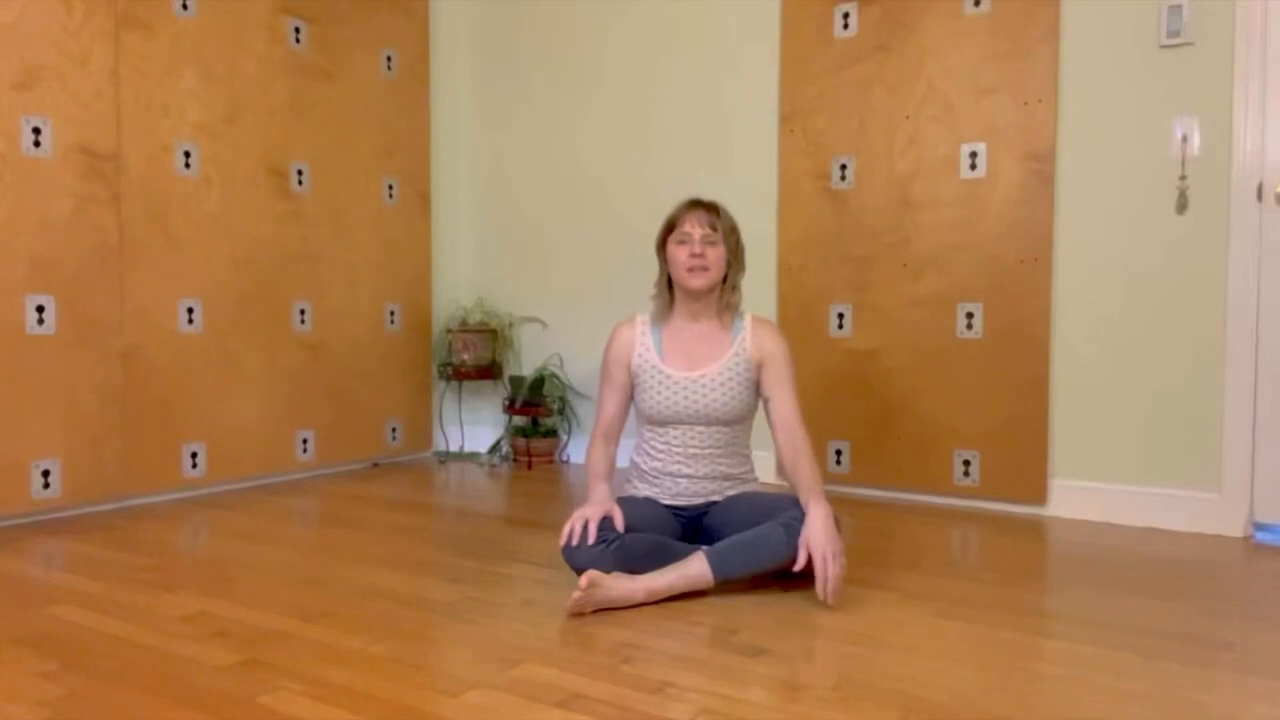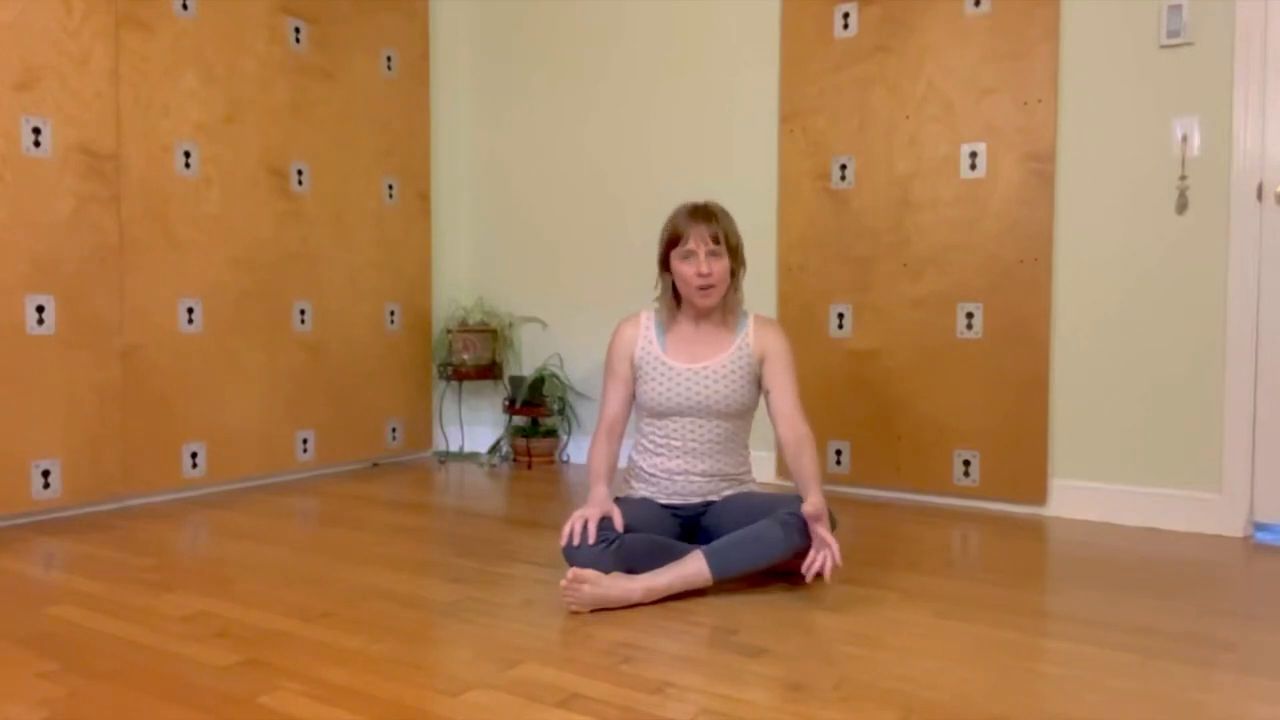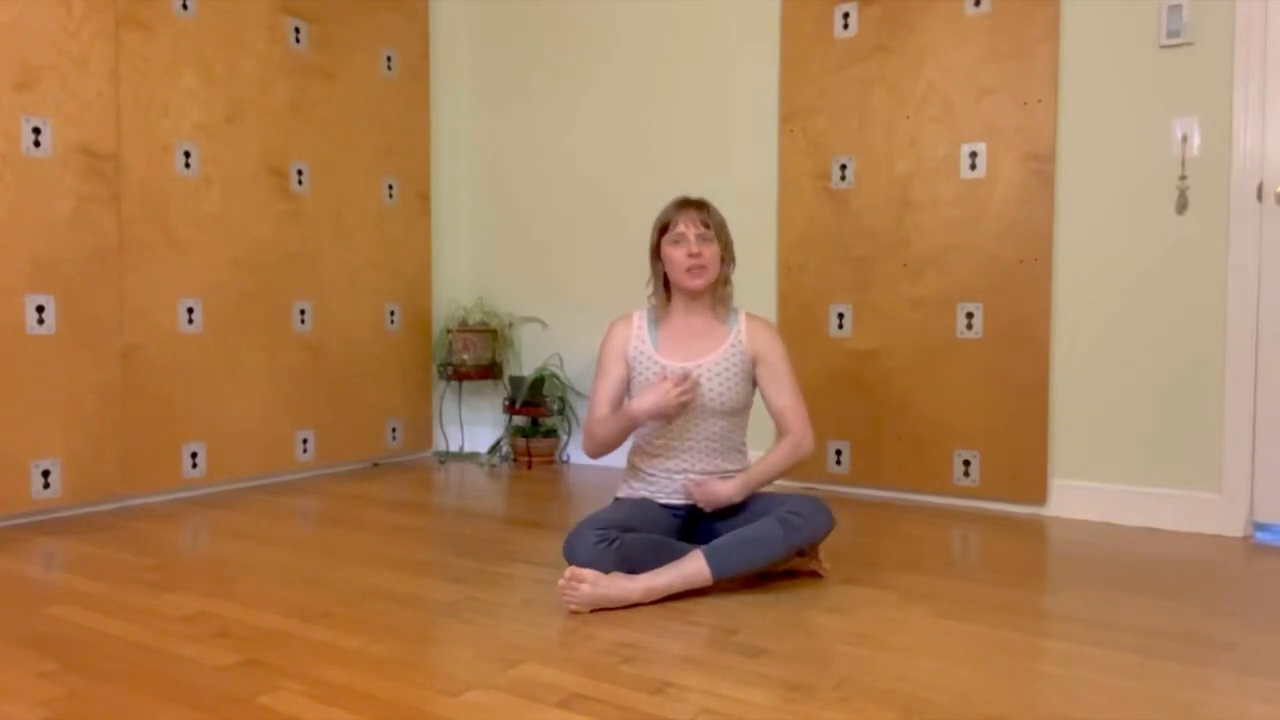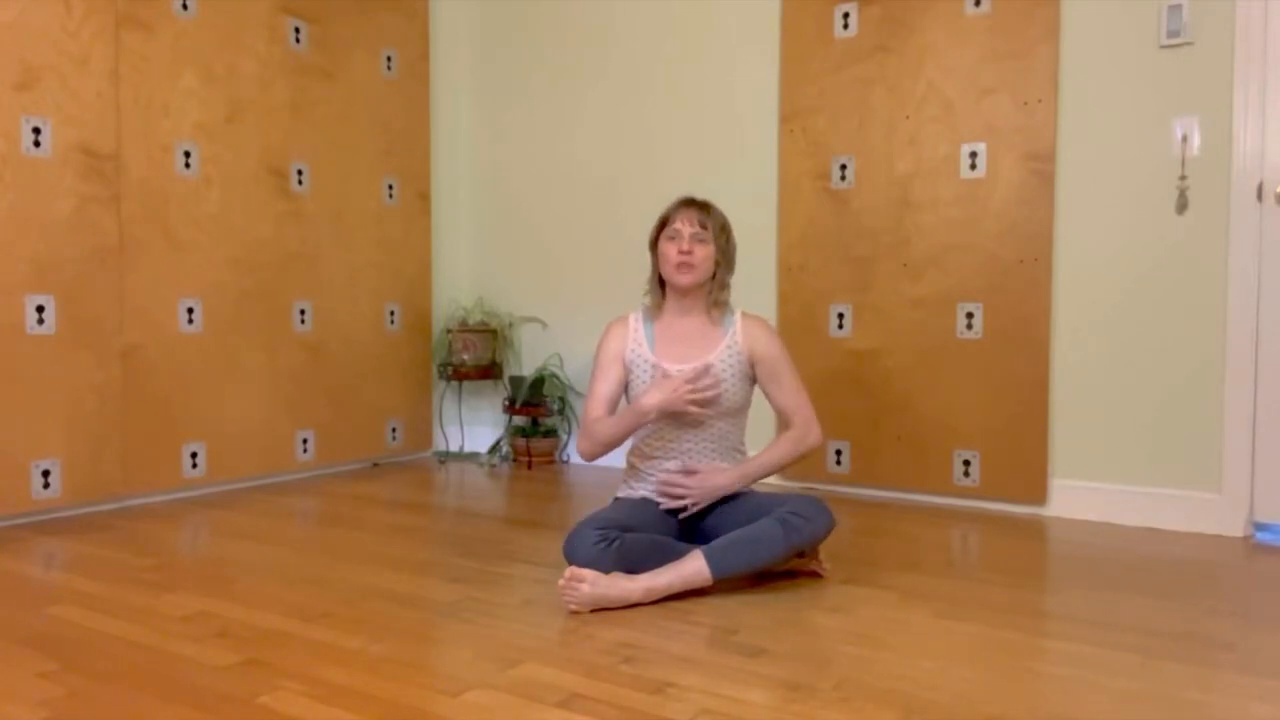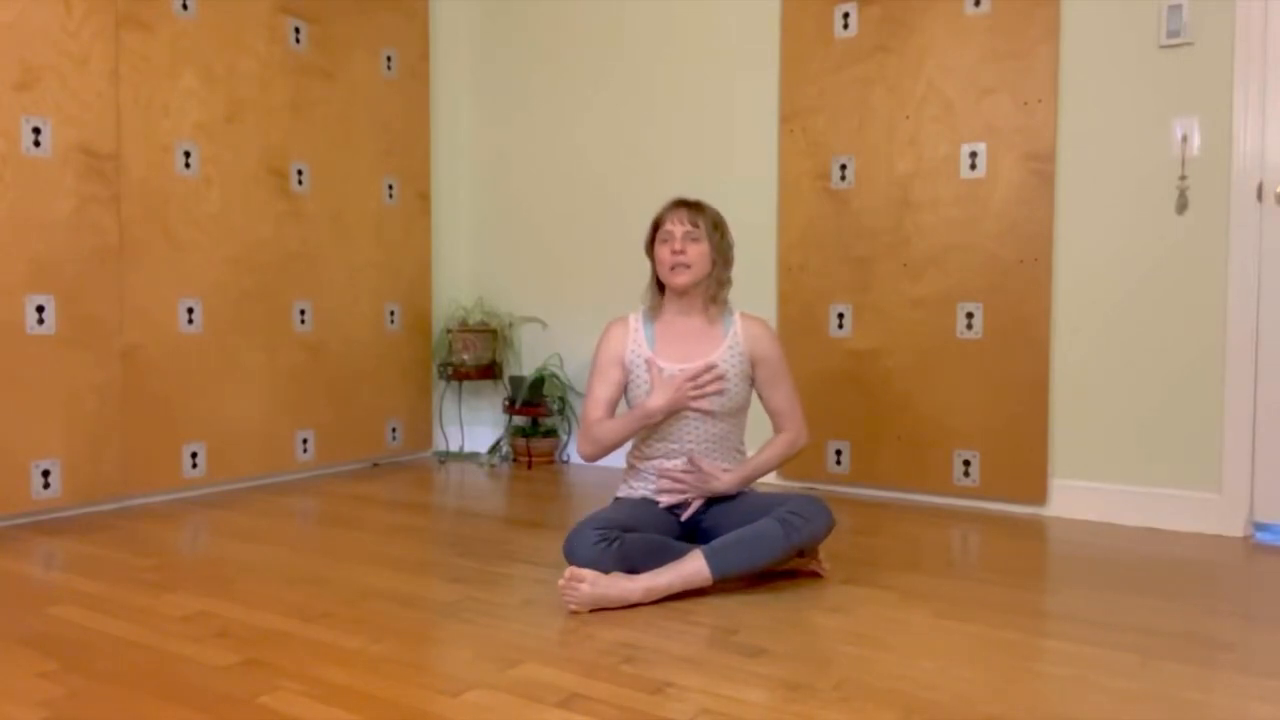
dt=1s
person 1, frame 1
left shoulder: (760, 338)
right shoulder: (629, 337)
left elbow: (790, 433)
right elbow: (605, 435)
left wrist: (817, 507)
right wrist: (598, 492)
left hip: (729, 502)
right hip: (652, 503)
left knee: (814, 523)
right knee: (582, 546)
left ankle: (639, 588)
right ankle: (751, 562)
person 1, frame 2
left shoulder: (764, 338)
right shoulder: (633, 334)
left elbow: (793, 429)
right elbow: (609, 430)
left wrist: (814, 498)
right wrist: (598, 492)
left hip: (727, 503)
right hip: (651, 503)
left knee: (807, 523)
right knee: (582, 545)
left ankle: (635, 588)
right ankle: (757, 560)
person 1, frame 3
left shoulder: (756, 335)
right shoulder: (626, 333)
left elbow: (799, 439)
right elbow: (593, 443)
left wrist: (736, 488)
right wrist: (638, 411)
left hip: (725, 506)
right hip: (650, 504)
left knee: (814, 515)
right knee: (583, 546)
left ankle: (635, 587)
right ankle: (765, 558)
person 1, frame 4
left shoulder: (752, 335)
right shoulder: (623, 334)
left elbow: (806, 431)
right elbow: (588, 444)
left wrist: (729, 480)
right wrist: (650, 407)
left hip: (724, 501)
right hip: (650, 502)
left knee: (814, 515)
right knee: (583, 545)
left ankle: (636, 588)
right ankle: (765, 558)
person 1, frame 5
left shoulder: (752, 335)
right shoulder: (622, 335)
left elbow: (793, 433)
right elbow: (589, 445)
left wrist: (731, 480)
right wrist: (656, 407)
left hip: (725, 501)
right hip: (648, 502)
left knee: (814, 515)
right knee: (583, 546)
left ankle: (636, 587)
right ankle: (762, 558)
